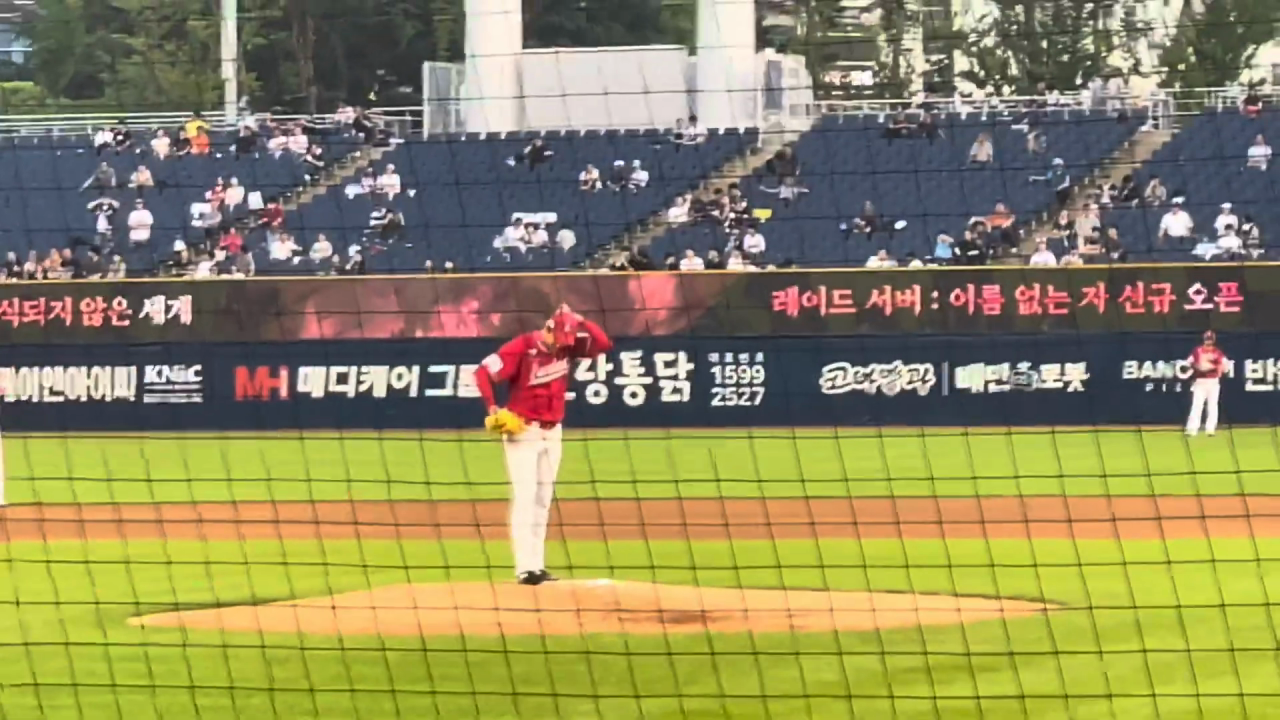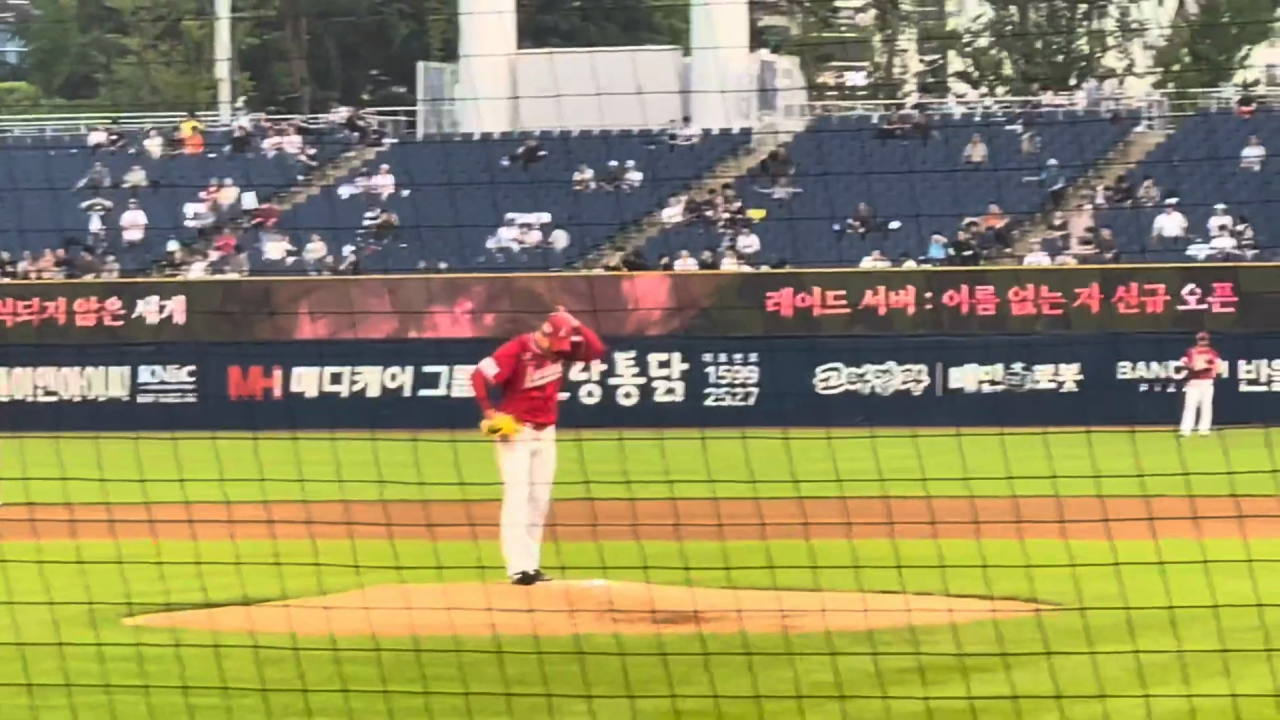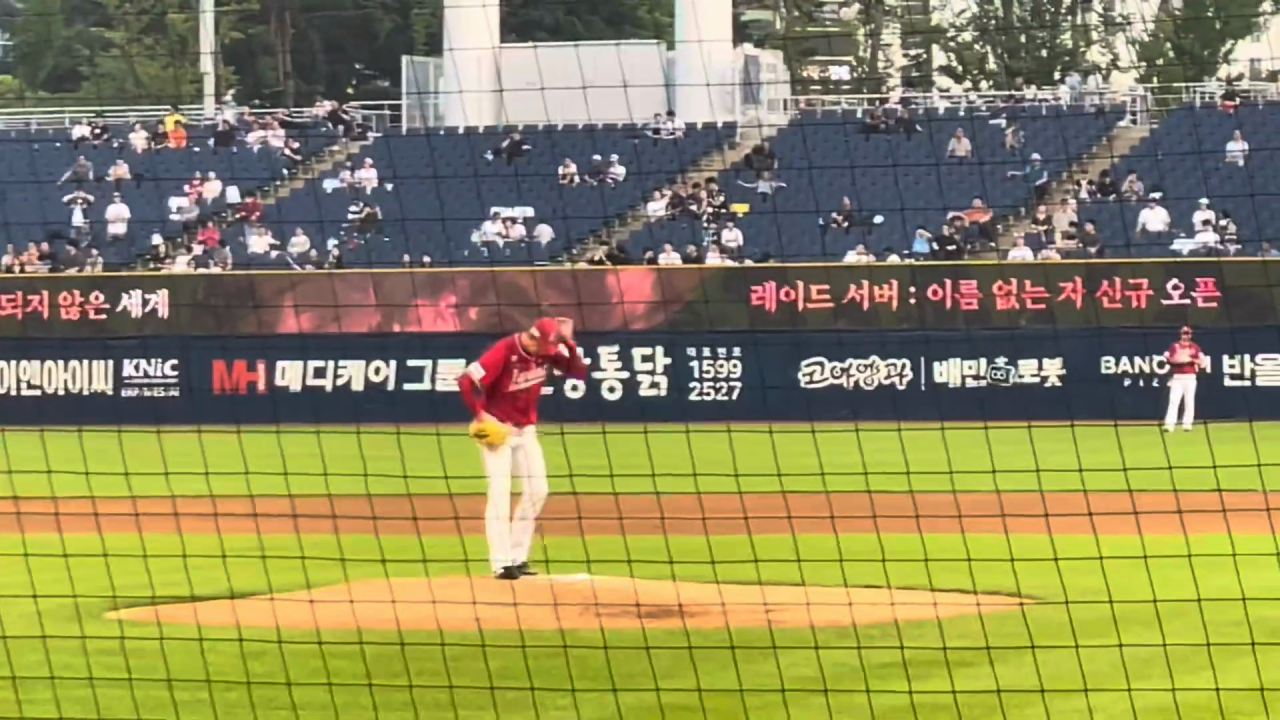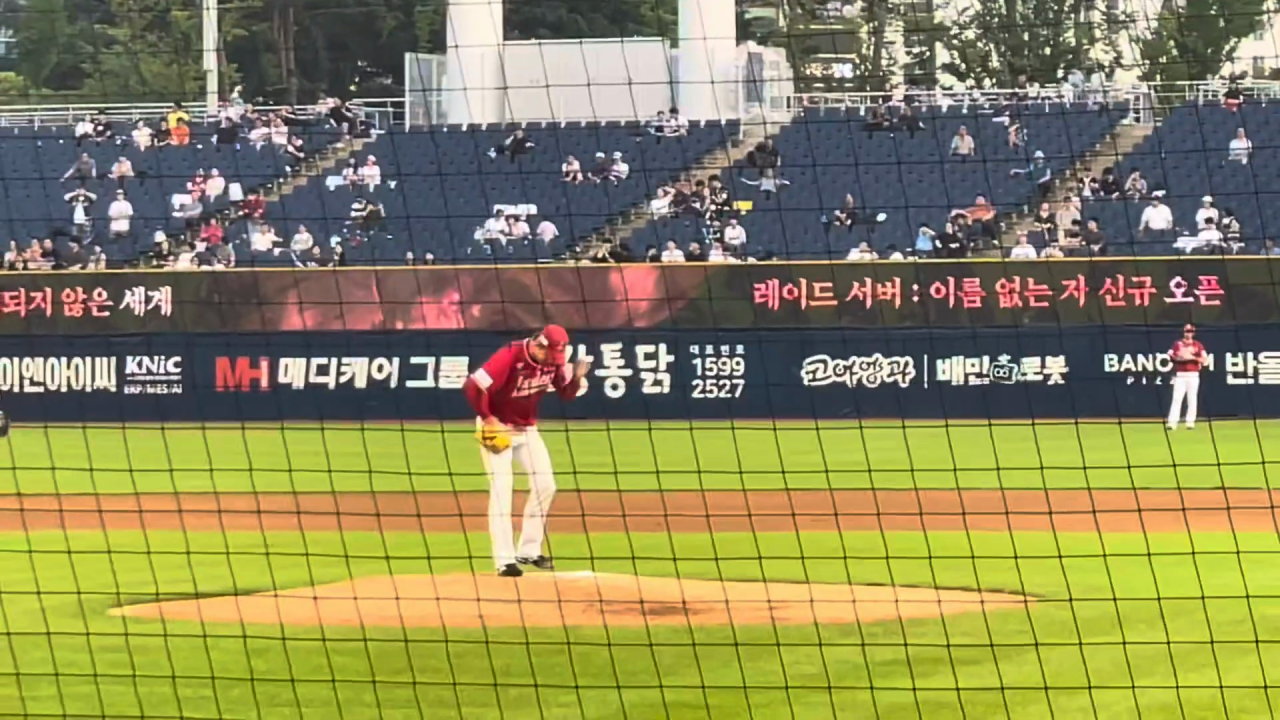
dt=0.1s
person 1, frame 1
left shoulder: (569, 345)
right shoulder: (521, 346)
left elbow: (605, 344)
right elbow: (483, 372)
left wrist: (578, 320)
right wrist: (492, 407)
left hip: (552, 432)
right hip: (521, 430)
left knee: (543, 499)
right knee: (525, 496)
left ankle: (535, 566)
right ankle: (525, 568)
person 1, frame 2
left shoulder: (563, 347)
right shoulder: (516, 349)
left elbow: (598, 351)
right elbow: (479, 376)
left wrist: (576, 326)
right wrist: (488, 411)
left hip: (545, 432)
right hip: (513, 431)
left knee: (541, 498)
right knee: (517, 497)
left ankle: (529, 563)
right ankle: (517, 568)
person 1, frame 3
left shoulder: (549, 351)
right shoulder: (503, 351)
left elbow: (579, 372)
right elbow: (467, 380)
left wrist: (568, 341)
right wrist: (479, 414)
left hip: (526, 429)
right hip: (497, 428)
left knee: (538, 490)
right knee: (500, 492)
left ankle: (517, 556)
right ankle: (502, 562)
person 1, frame 4
left shoulder: (555, 360)
right shoulder: (510, 356)
left elbow: (569, 392)
right elbow: (473, 386)
left wrist: (578, 375)
right wrist: (487, 419)
left hip: (527, 429)
right hip: (497, 428)
left knee: (545, 486)
right knee: (501, 490)
left ankle: (529, 550)
right ankle: (504, 560)
